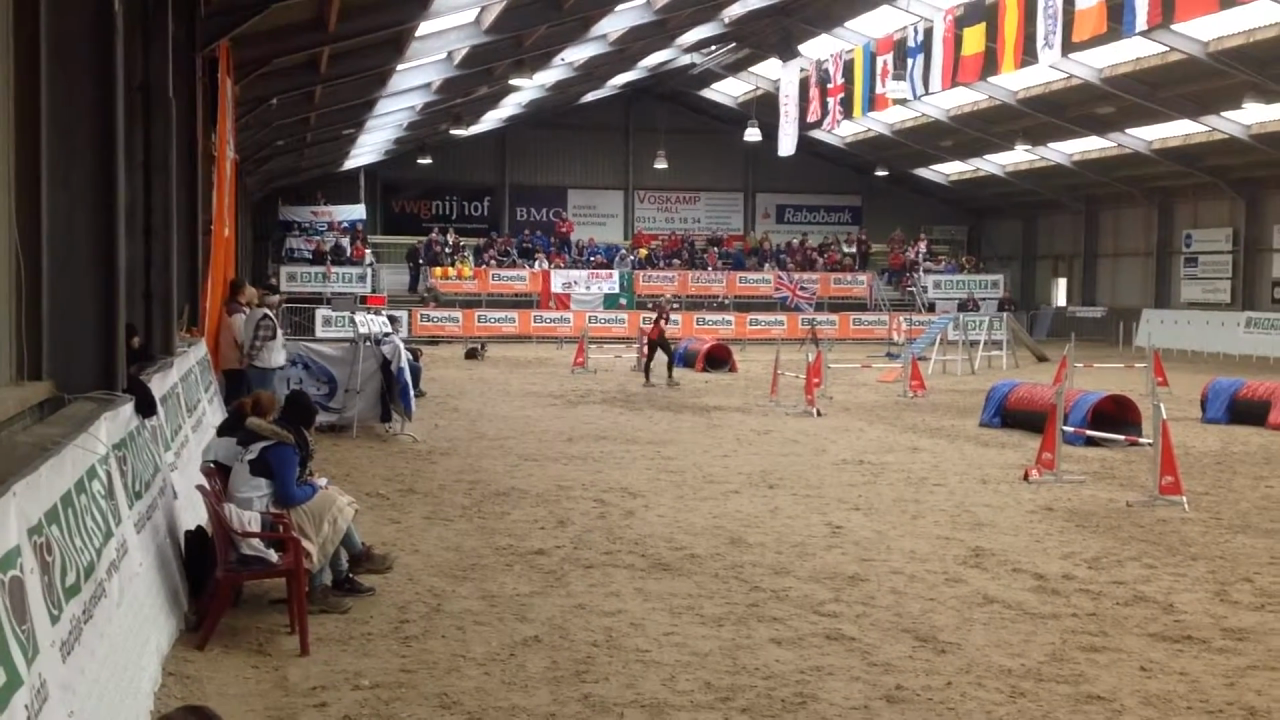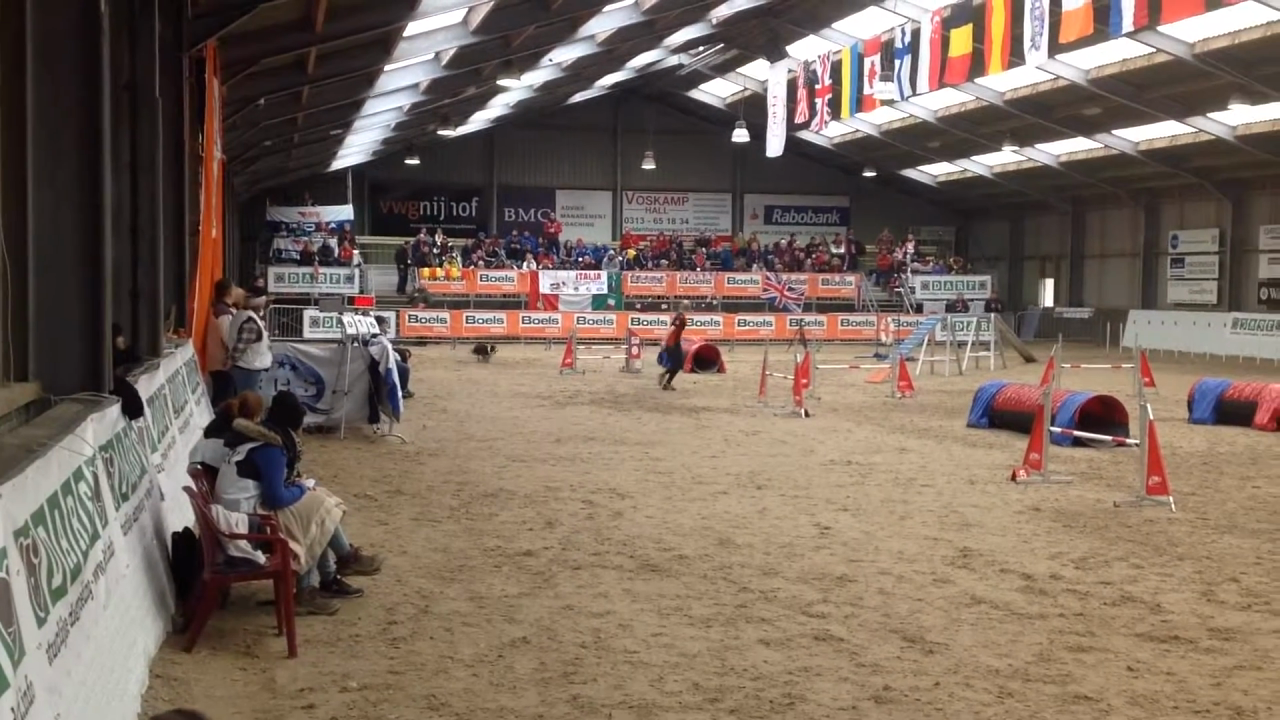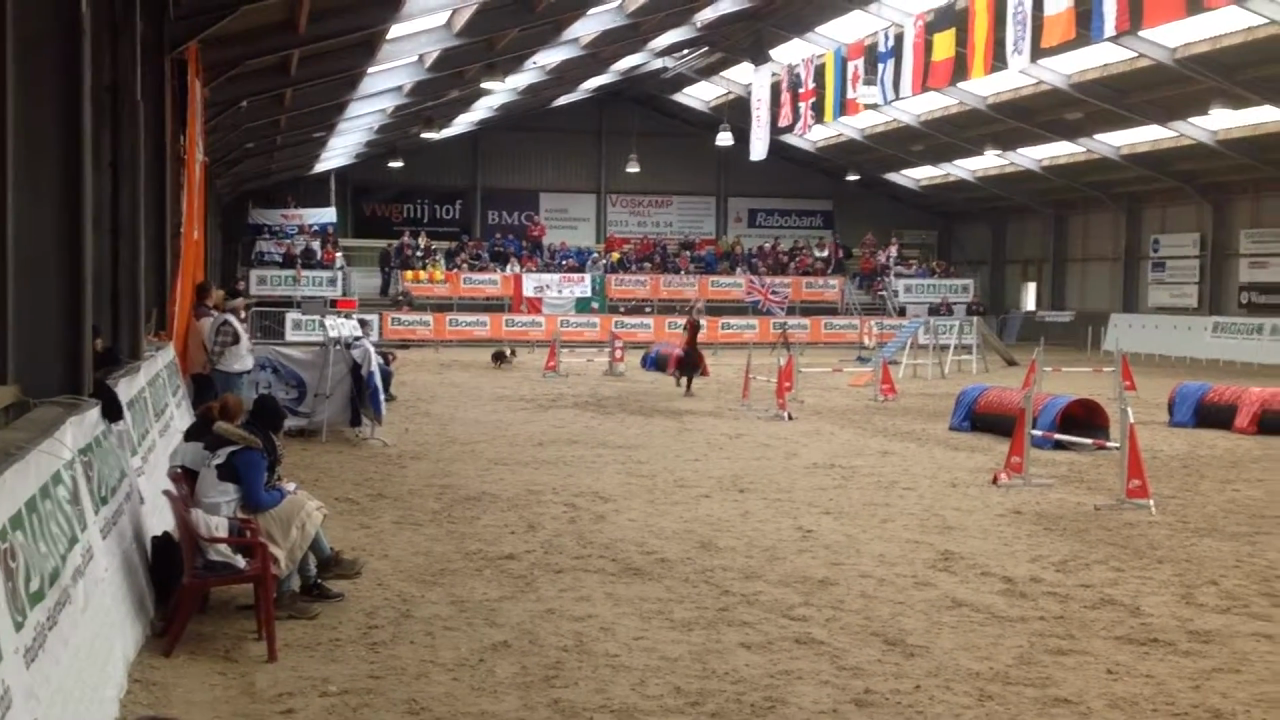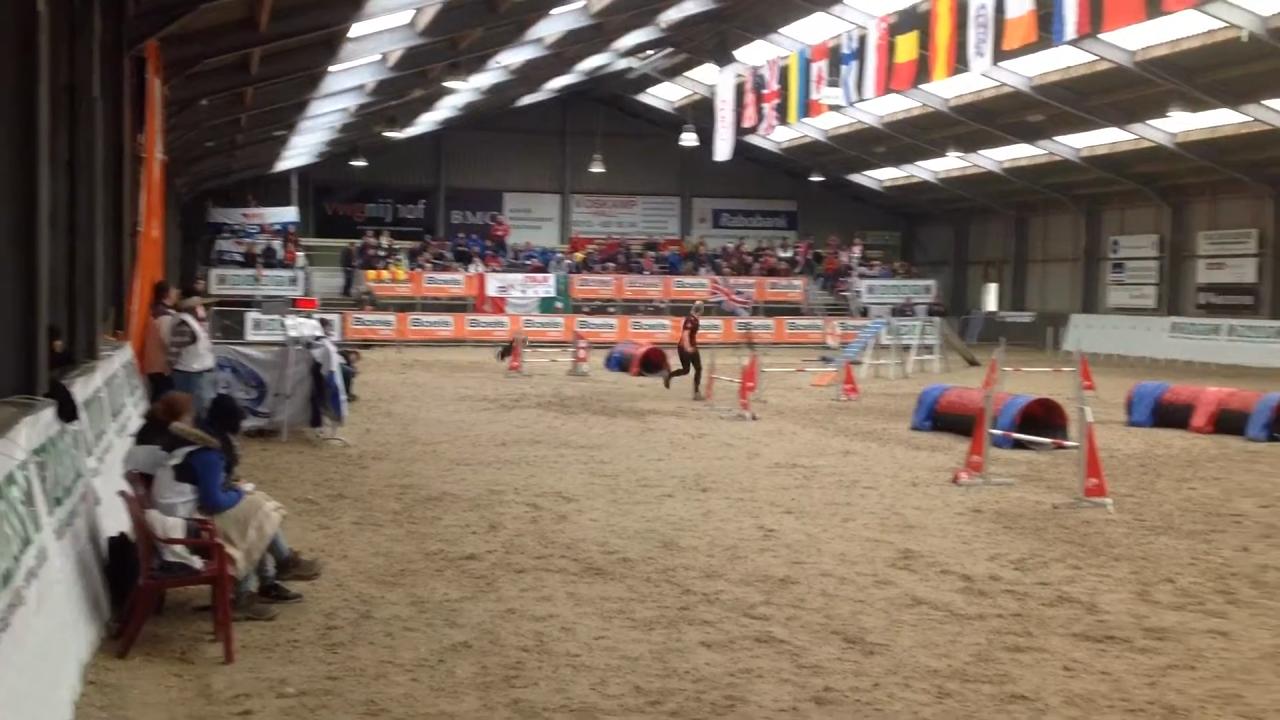
dt=0.3s
person 1, frame 1
left shoulder: (273, 433)
right shoulder: (283, 447)
right elbow: (289, 497)
left wrist: (307, 482)
right wrist: (314, 487)
left hip: (257, 504)
right hip: (262, 513)
left knee: (328, 506)
right knee: (334, 509)
left ankle: (340, 579)
right ankle: (358, 557)
person 1, frame 2
left shoulder: (261, 434)
right shoulder: (270, 449)
right elbow: (276, 498)
left wrist: (295, 484)
right wrist: (302, 488)
left hip: (245, 505)
right hip: (249, 515)
left knee: (317, 506)
right knee: (321, 511)
left ankle: (327, 581)
right ankle: (346, 558)
person 1, frame 3
left shoulder: (239, 438)
right shoulder: (250, 452)
right elbow: (256, 501)
left wrist: (276, 487)
right wrist: (282, 493)
left hip: (225, 510)
right hip: (230, 518)
left knee: (296, 509)
right knee: (302, 514)
left ankle: (308, 584)
right ankle: (327, 562)
person 1, frame 4
left shoulder: (197, 438)
right shoulder: (209, 452)
right elbow: (213, 503)
left wrist: (234, 489)
right wrist: (240, 493)
left hip: (184, 510)
right hip: (190, 518)
left knee: (255, 508)
right knee: (261, 514)
left ankle: (261, 587)
right ankle: (285, 563)
